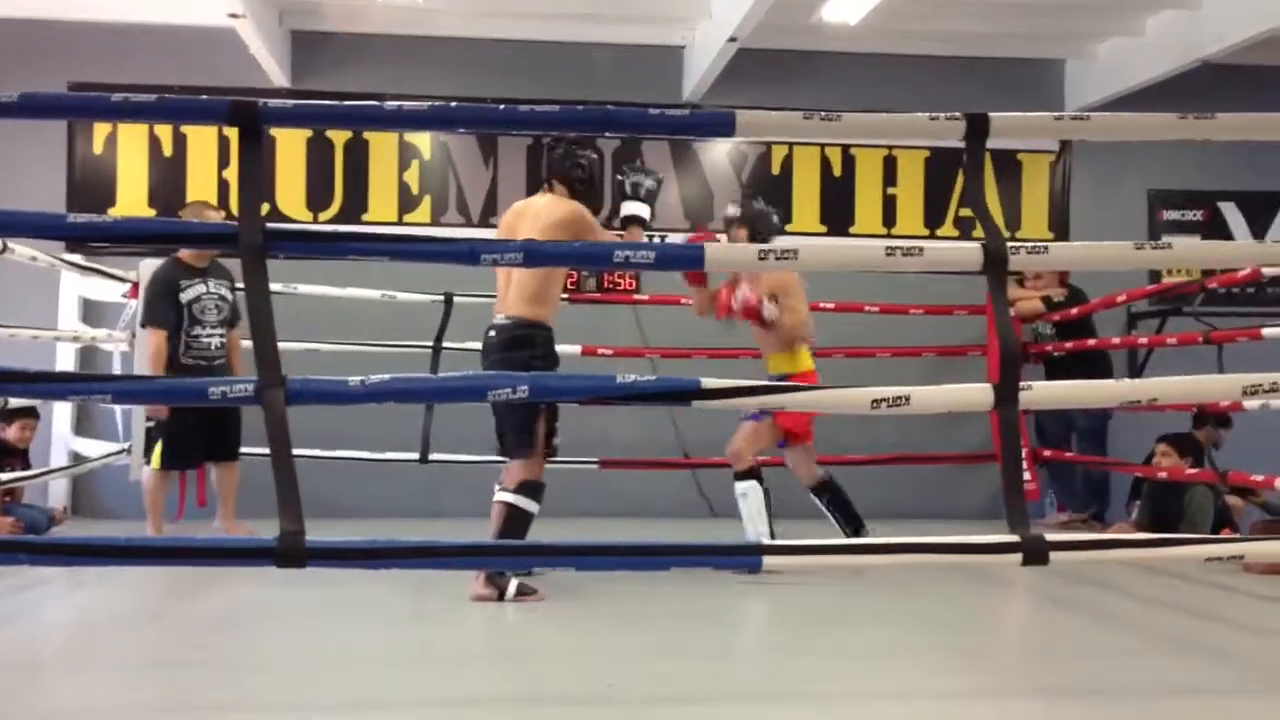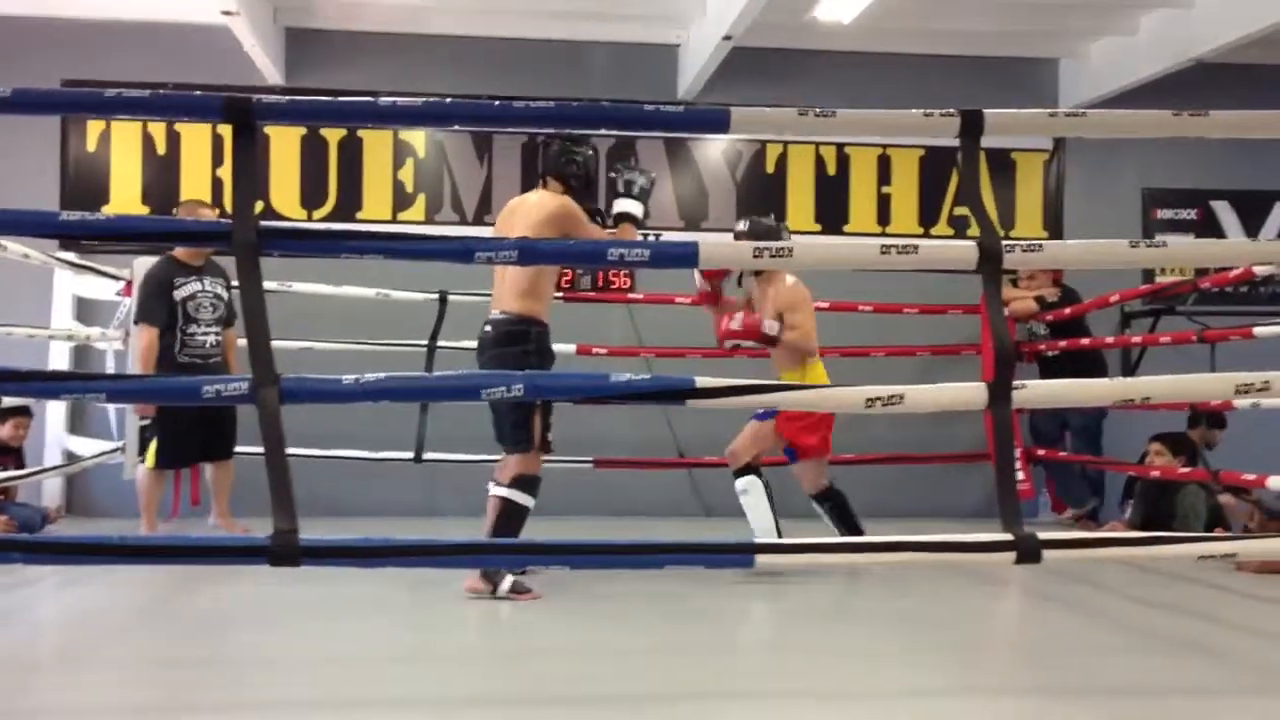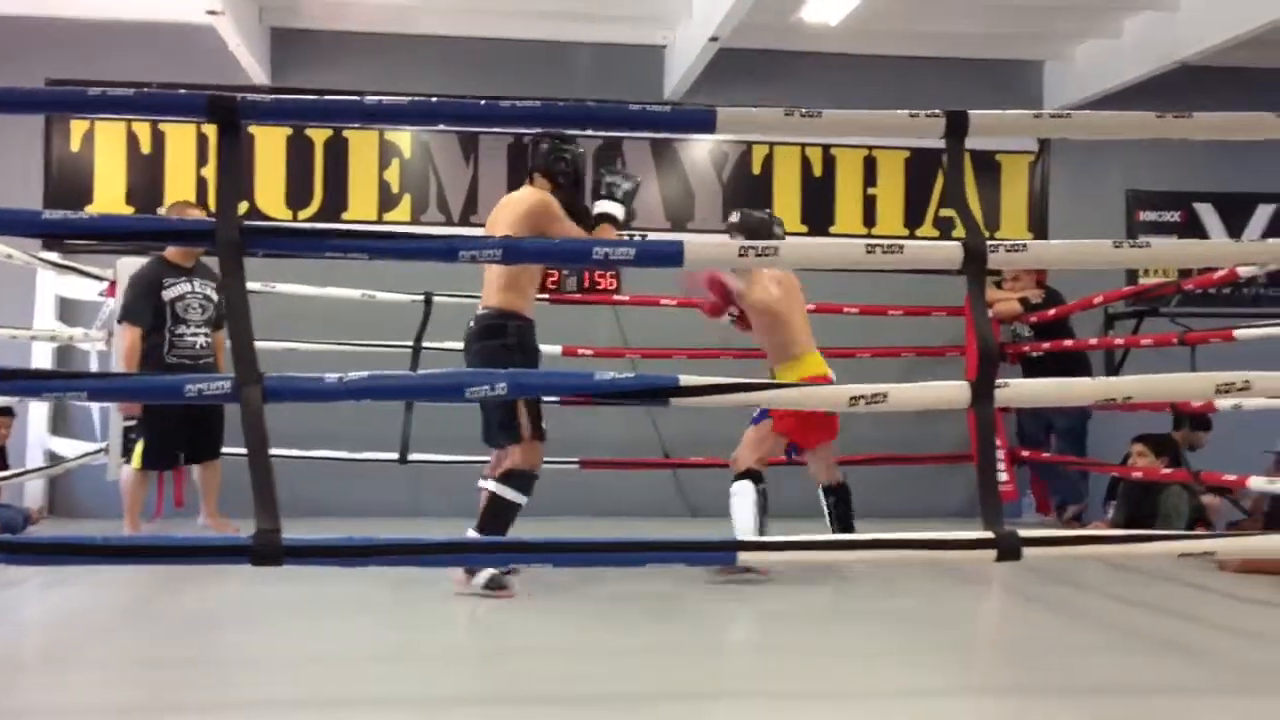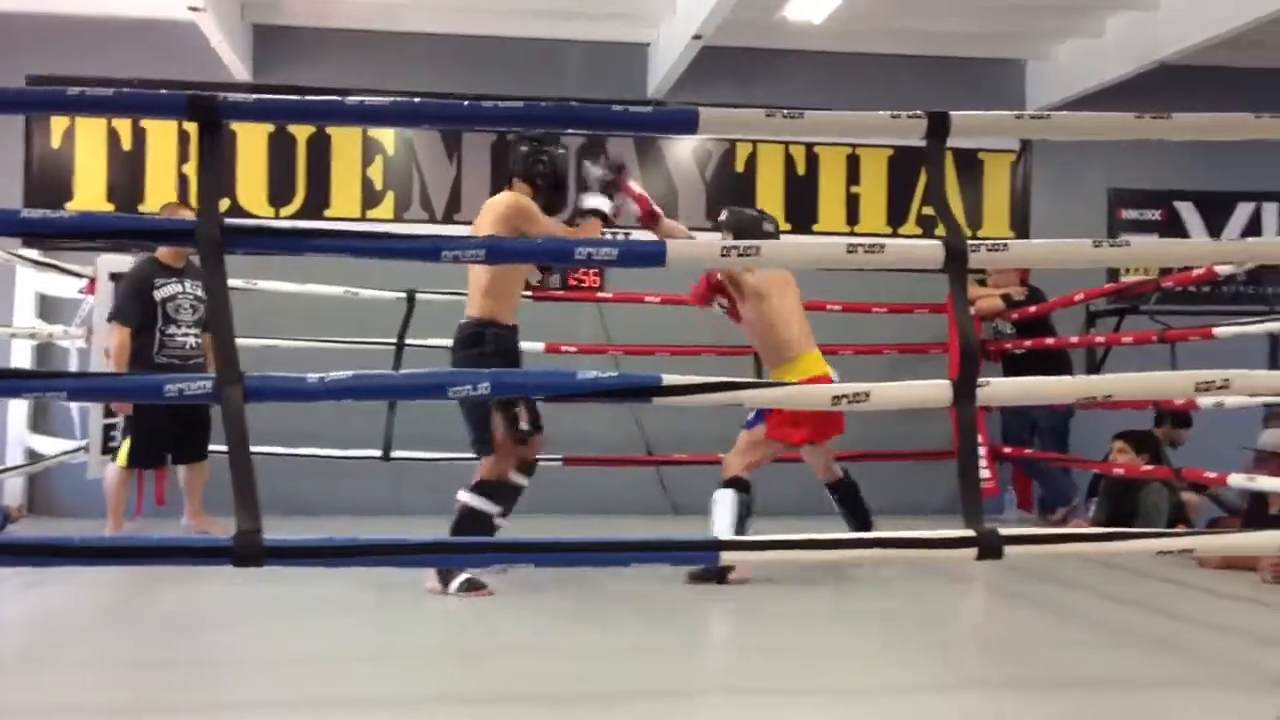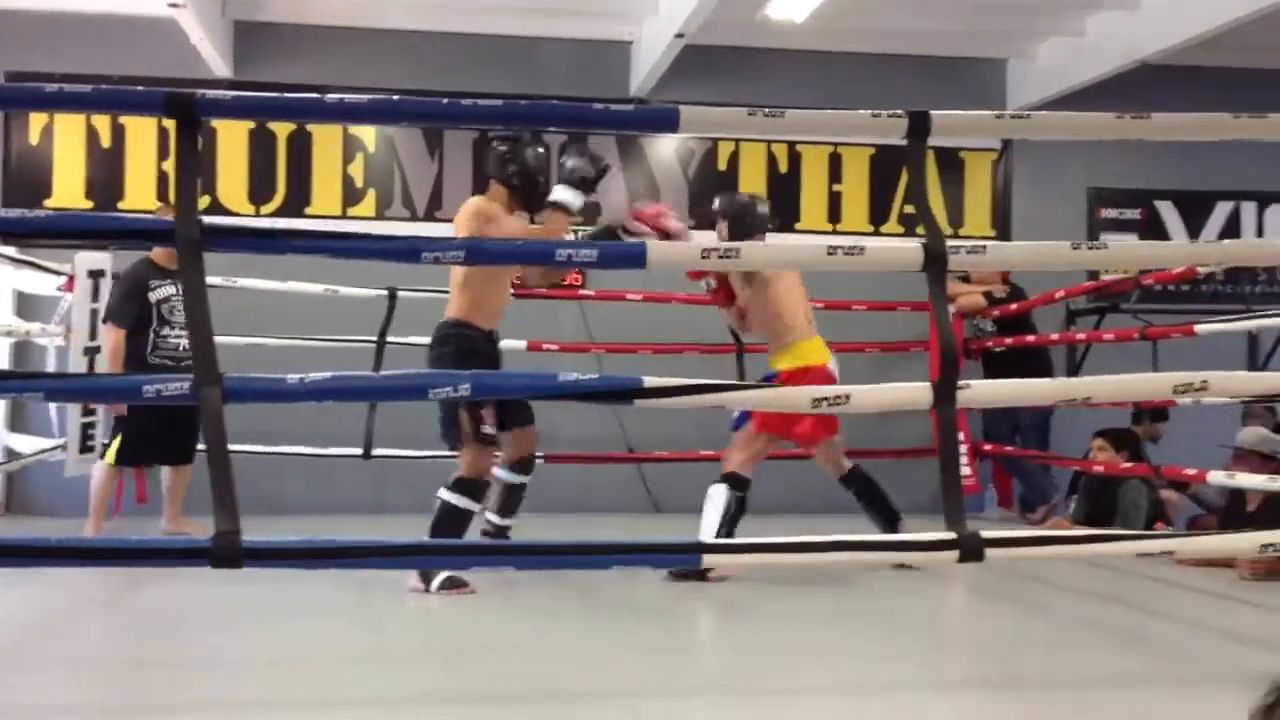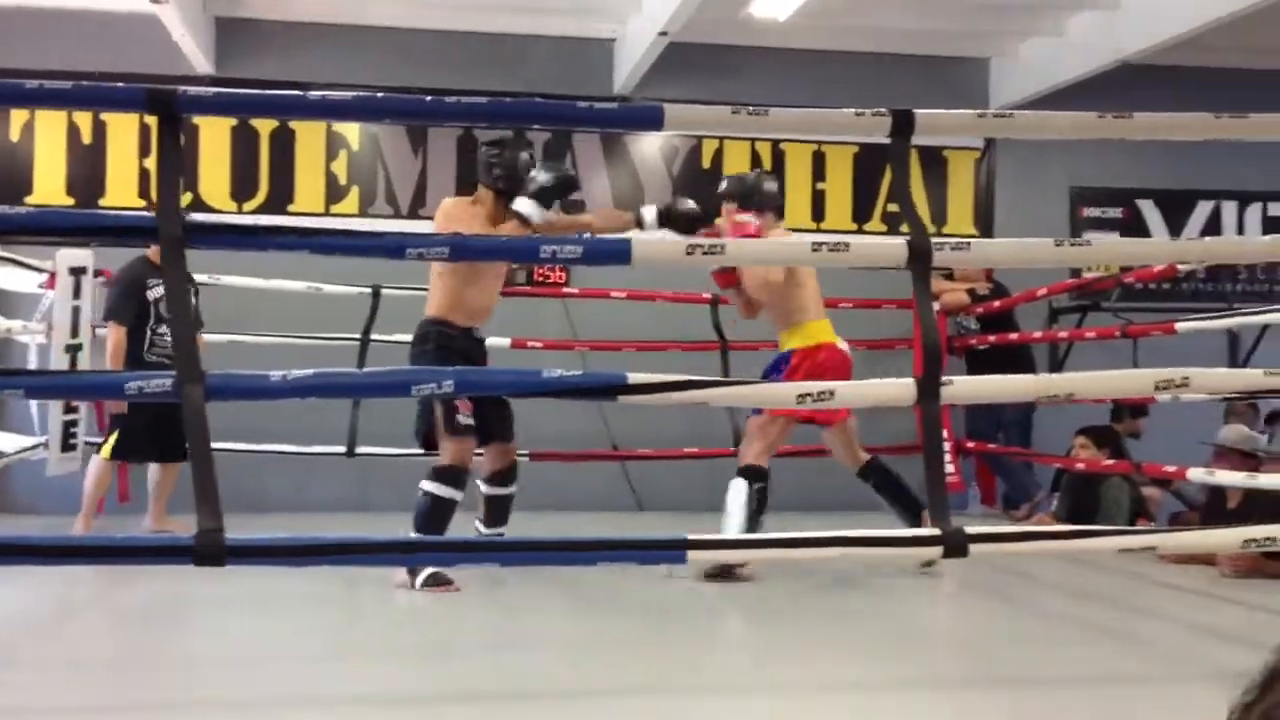
dt=0.1s
person 1, frame 1
left shoulder: (516, 211)
right shoulder: (570, 212)
right wrist: (638, 205)
left hip: (501, 338)
right hip: (527, 342)
left knee: (521, 455)
right knee: (529, 462)
right ankle: (492, 574)
person 1, frame 2
left shoulder: (515, 208)
right shoulder: (560, 207)
left wrist: (586, 224)
right wrist: (631, 203)
left hip: (497, 334)
right hip: (522, 338)
left knee: (517, 452)
right knee: (526, 457)
right ankle: (486, 569)
person 1, frame 3
left shoulder: (512, 206)
right shoulder: (540, 203)
right wrist: (613, 204)
left hip: (495, 336)
right hip: (503, 337)
left knee: (516, 448)
right knee: (524, 453)
right ankle: (471, 562)
person 1, frame 4
left shoulder: (504, 208)
right shoulder: (514, 206)
right elbow: (581, 245)
right wrist: (598, 197)
left hip: (489, 340)
right hip: (486, 342)
left knee: (524, 447)
right knee: (500, 458)
left ankle: (478, 539)
right ankle: (448, 566)
person 1, frame 5
left shoulder: (504, 217)
right shoulder: (485, 212)
left elbow: (541, 272)
right elbow: (545, 244)
right wrist: (570, 192)
left hip: (478, 347)
right hip: (459, 348)
left knee: (523, 439)
right knee: (480, 459)
left ankle: (495, 533)
right ankle: (429, 566)
person 1, frame 6
left shoulder: (516, 215)
right shoulder: (453, 209)
left elbow: (587, 227)
left wrist: (654, 216)
right wrist: (531, 202)
left hip: (470, 348)
right hip: (438, 345)
left knee: (503, 453)
right knee: (457, 450)
left ankle: (492, 543)
right ankle: (417, 561)
person 2, frame 1
left shoulder: (780, 274)
right shoulder: (741, 275)
left elbow: (802, 329)
right elbow: (704, 308)
left wrist: (760, 311)
right wrist: (694, 272)
left hip: (794, 377)
right hip: (781, 378)
left knee: (739, 455)
right knee: (806, 471)
right ankle: (858, 537)
person 2, frame 2
left shoulder: (789, 290)
right shoulder: (755, 288)
left elbow: (809, 345)
right elbow: (726, 326)
left wrist: (764, 331)
right wrist: (709, 288)
left knee: (739, 454)
right knee: (813, 480)
person 2, frame 3
left shoulder: (769, 276)
right shoulder: (774, 277)
left elbow: (771, 306)
right elbow: (762, 327)
left wrist: (725, 282)
right wrist: (733, 310)
left hip: (799, 383)
right hip: (814, 381)
left knee: (745, 460)
right knee: (825, 470)
person 2, frame 4
left shoulder: (750, 274)
right shoulder: (775, 273)
right wrist: (730, 303)
left hip: (798, 385)
right hip: (816, 380)
left knee: (736, 467)
right knee: (825, 465)
left ankle: (726, 560)
right ankle: (865, 538)
person 2, frame 5
right shoulder: (781, 264)
right elbow: (746, 324)
right wrist: (722, 290)
left hip: (795, 372)
right hip: (817, 369)
left knee: (736, 459)
right knee: (835, 462)
right ankle: (893, 531)
person 2, frame 6
left shoulder: (776, 240)
left elbow: (772, 284)
right elbow: (750, 311)
left wrist: (746, 246)
right wrist: (730, 279)
left hip: (809, 354)
right hip: (826, 354)
left knee: (754, 448)
right knee: (853, 455)
right ankle: (924, 524)
person 3, frame 1
left shoulder: (224, 275)
right shoulder: (166, 277)
right elbow: (155, 337)
left wrist: (238, 377)
left knee: (228, 453)
right knee: (162, 459)
left ankle: (226, 517)
right ankle: (154, 529)
person 3, frame 2
left shoulder: (219, 274)
right shoulder: (160, 276)
right elbow: (147, 334)
left wrist: (234, 376)
left knee: (223, 452)
right knee: (157, 458)
left ankle: (221, 515)
right ankle: (148, 528)
person 3, frame 3
left shoulder: (209, 276)
right shoulder: (149, 276)
right elbow: (130, 333)
left wrist: (222, 376)
left knee: (210, 453)
right knee: (143, 458)
left ankle: (210, 515)
right ankle: (132, 529)
person 3, frame 4
left shoulder: (198, 276)
right shoulder: (141, 276)
right elbow: (120, 333)
left knee: (197, 454)
right knee: (129, 457)
left ankle: (194, 515)
right ankle: (113, 528)
person 3, frame 5
right shoulder: (135, 278)
right elbow: (114, 333)
left knee: (182, 455)
right knee: (118, 454)
left ankle: (174, 517)
right ankle: (93, 525)
person 3, frame 6
left shoulder: (186, 281)
right shoulder: (131, 276)
left elbow: (193, 335)
right elbow: (115, 329)
left knee: (171, 454)
right knee: (112, 451)
left ankle: (157, 517)
right ankle: (83, 522)
person 4, frame 1
left shoulder: (1070, 297)
right shoulder: (1031, 291)
left elbow: (1021, 308)
right elbow: (1006, 293)
left wrist: (1043, 296)
right wrist: (1039, 293)
left hip: (1091, 382)
right hip: (1058, 382)
left knee: (1091, 450)
right knee: (1050, 439)
left ankle: (1094, 515)
right ankle: (1077, 505)
person 4, frame 2
left shoulder: (1063, 298)
right shoulder: (1027, 291)
left elbow: (1015, 308)
right elbow: (999, 293)
left wrist: (1035, 296)
right wrist: (1032, 293)
left hip: (1085, 381)
right hip: (1053, 382)
left knee: (1086, 449)
right knee: (1044, 436)
left ankle: (1088, 514)
right ankle: (1079, 499)
person 4, frame 3
left shoulder: (1046, 299)
right shoulder: (1013, 296)
left elbow: (999, 310)
right elbow: (984, 294)
left wrist: (1020, 298)
right wrist: (1019, 295)
left knee: (1069, 450)
right knee: (1031, 441)
left ankle: (1070, 508)
right ankle: (1073, 498)
person 4, frame 4
left shoulder: (1029, 297)
right shoulder: (995, 291)
left elbow: (981, 307)
right elbow: (966, 292)
left wrist: (1002, 295)
right wrist: (1000, 292)
left knee: (1052, 448)
right knee: (1015, 441)
left ankle: (1060, 501)
right ankle: (1061, 498)
person 4, frame 5
left shoulder: (1009, 294)
right shoulder: (973, 287)
left elbow: (962, 304)
right elbow: (948, 288)
left wrist: (985, 294)
right wrist: (981, 290)
left hip: (1031, 379)
right hip: (998, 380)
left knee: (1033, 446)
right knee: (997, 441)
left ankle: (1034, 504)
right ankle: (1042, 495)
person 4, frame 6
left shoulder: (992, 291)
right shoulder: (956, 283)
left elbow: (946, 301)
right elbow: (931, 285)
left wrist: (968, 291)
right wrist: (964, 287)
left hip: (1013, 377)
right hip: (981, 379)
left knee: (1015, 444)
right knee: (981, 439)
left ankle: (1017, 502)
right ankle: (1025, 493)
